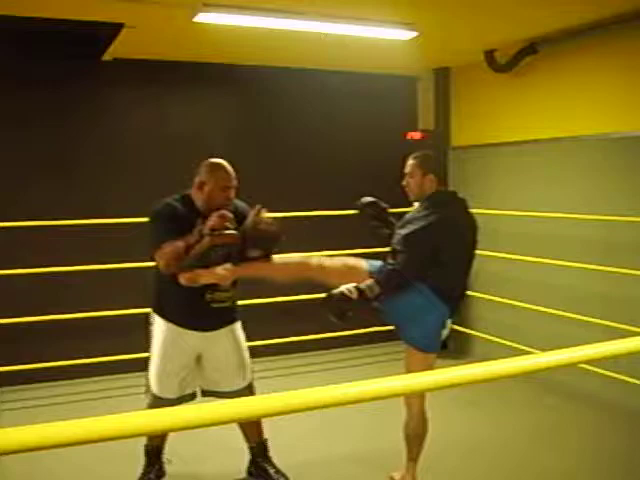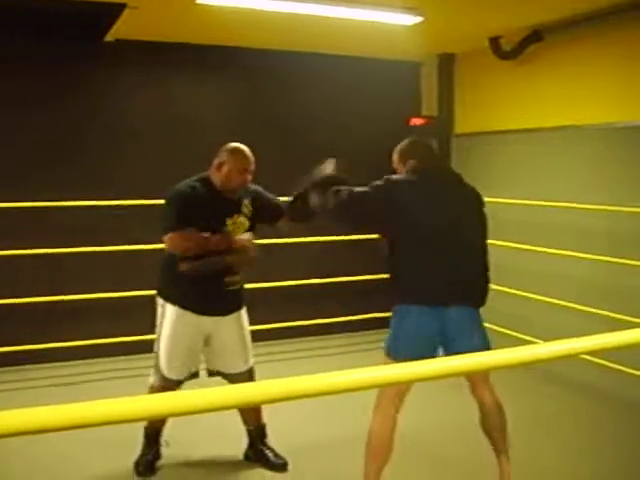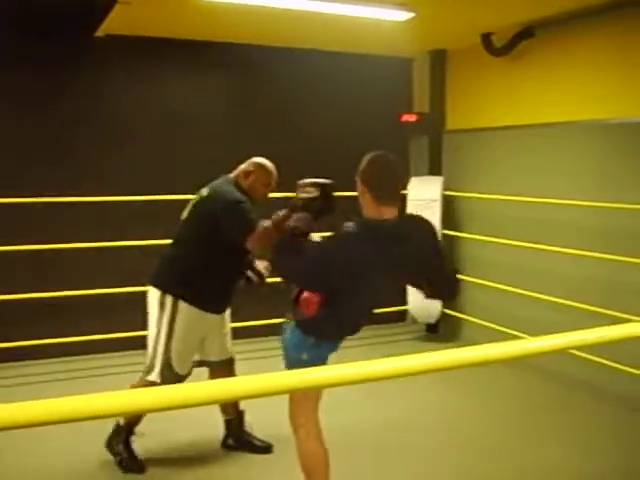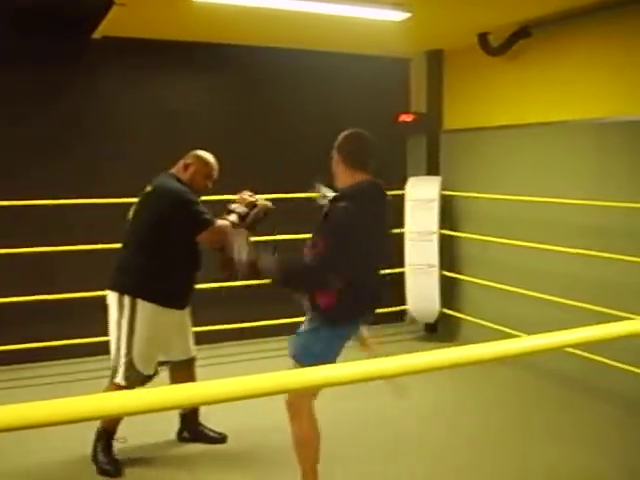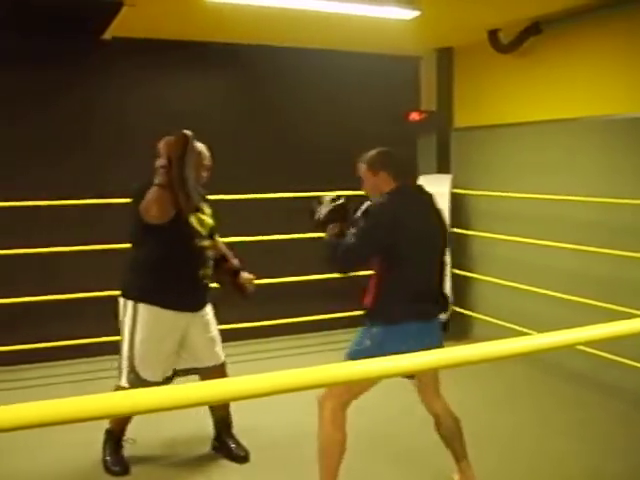
dt=1s
person 1, frame 1
left shoulder: (433, 213)
right shoulder: (461, 216)
left elbow: (409, 263)
left wrist: (365, 291)
right wrist: (387, 222)
left hip: (415, 295)
right hip: (437, 310)
left knee: (312, 265)
right knee: (415, 399)
left ankle: (230, 271)
person 1, frame 2
left shoulder: (399, 191)
right shoulder: (469, 196)
left elbow: (345, 204)
left wrist: (314, 195)
left hip: (416, 310)
right hip: (463, 309)
left knee: (387, 405)
right knee: (484, 393)
person 1, frame 3
left shoulder: (348, 243)
right shoulder: (421, 234)
left elbow: (289, 264)
right elbow: (446, 287)
left wrist: (297, 223)
left hip: (317, 327)
right hip: (347, 314)
left knee: (303, 420)
person 1, frame 4
left shoulder: (348, 214)
right shoulder: (371, 197)
left elbow: (312, 272)
left wrist: (265, 265)
left hip: (334, 318)
right hip: (353, 305)
left knee: (298, 404)
person 1, frame 5
left shoulder: (387, 211)
right shoulder: (428, 210)
left elbow: (346, 259)
left wrist: (332, 226)
left hip: (392, 325)
right hip: (426, 322)
left knee: (331, 403)
right knee: (433, 400)
person 2, frame 1
left shoulder: (239, 212)
right shoulder: (169, 211)
left elbow: (259, 262)
right elbow: (166, 261)
left wrist: (260, 236)
right wrist: (202, 233)
left hip: (223, 322)
right hip: (175, 323)
left knee: (242, 390)
right knee: (163, 396)
person 2, frame 2
left shoulder: (249, 195)
right shoulder: (187, 195)
left elbow: (283, 216)
right elbow: (176, 242)
right wrist: (228, 241)
left hip: (230, 305)
right hip: (184, 305)
left knee: (242, 374)
right knee: (167, 378)
left ankle: (257, 443)
right ankle: (151, 445)
person 2, frame 3
left shoulder: (222, 196)
right shoulder: (227, 200)
right elbow: (257, 240)
left wrist: (252, 265)
right wrist: (290, 218)
left hip: (208, 300)
right hip: (179, 298)
left knee: (223, 364)
right knee: (162, 373)
left ankle: (235, 431)
right ankle: (121, 436)
person 2, frame 4
left shoulder: (167, 192)
right shoulder: (174, 196)
left elbow: (203, 233)
right elbow: (215, 237)
left wrist: (237, 213)
right wrist: (239, 210)
left hip: (168, 297)
right hip: (138, 297)
left knee: (183, 361)
right knee: (129, 375)
left ankle: (190, 425)
right ankle: (103, 443)
person 2, frame 5
left shoulder: (197, 199)
right shoulder: (157, 191)
left elbow: (210, 241)
right elbow: (158, 214)
left wrist: (237, 271)
right wrist: (166, 165)
left hip: (196, 303)
right hip: (151, 303)
left knee: (215, 370)
right knee: (135, 379)
left ankle: (223, 435)
right ankle: (112, 442)
